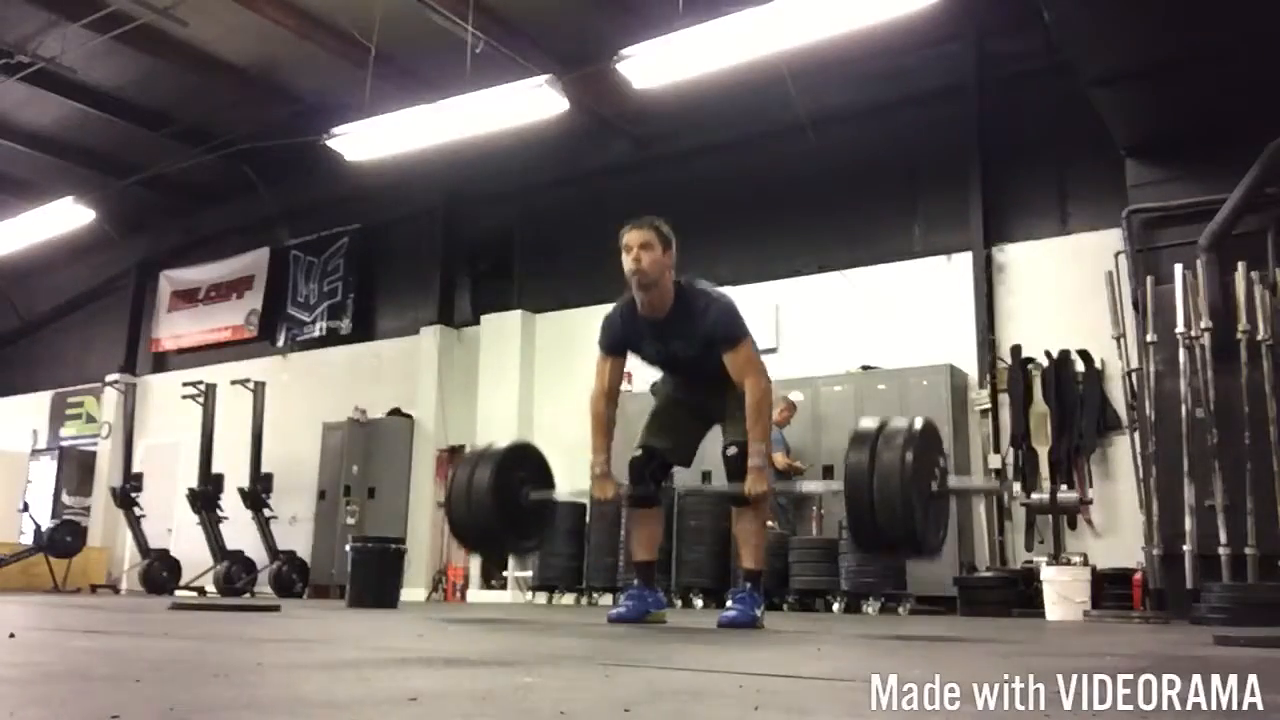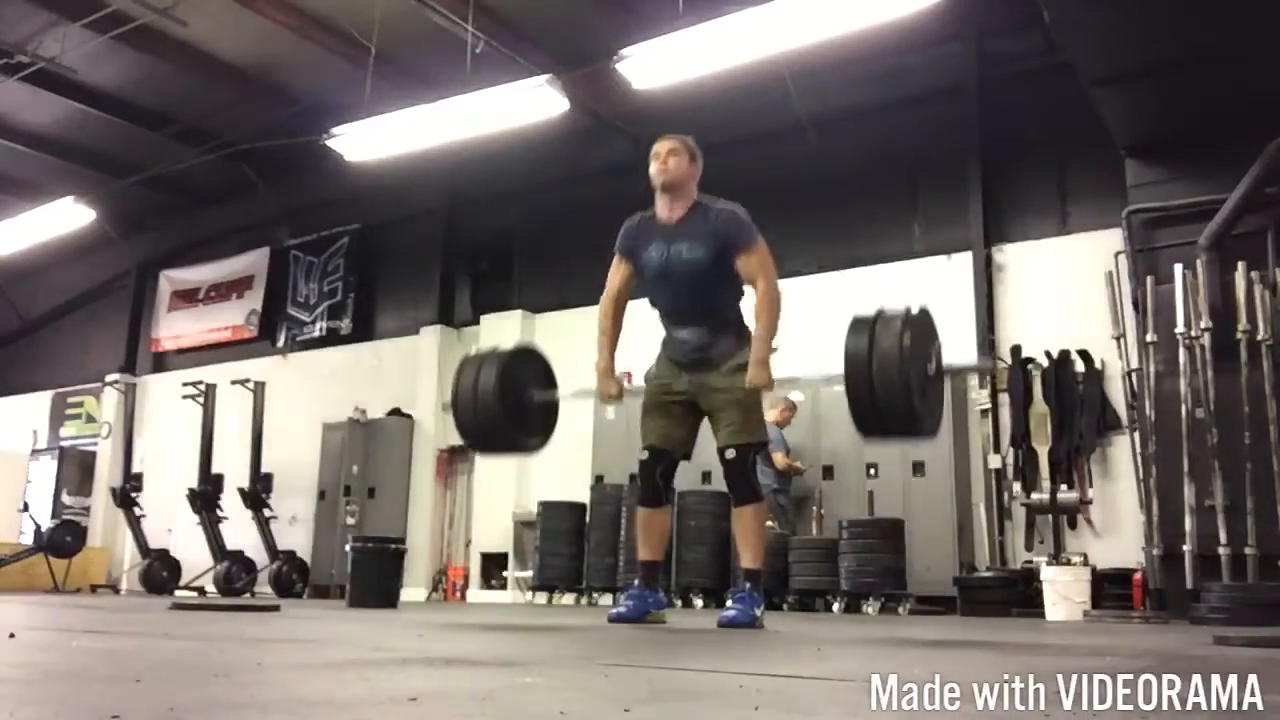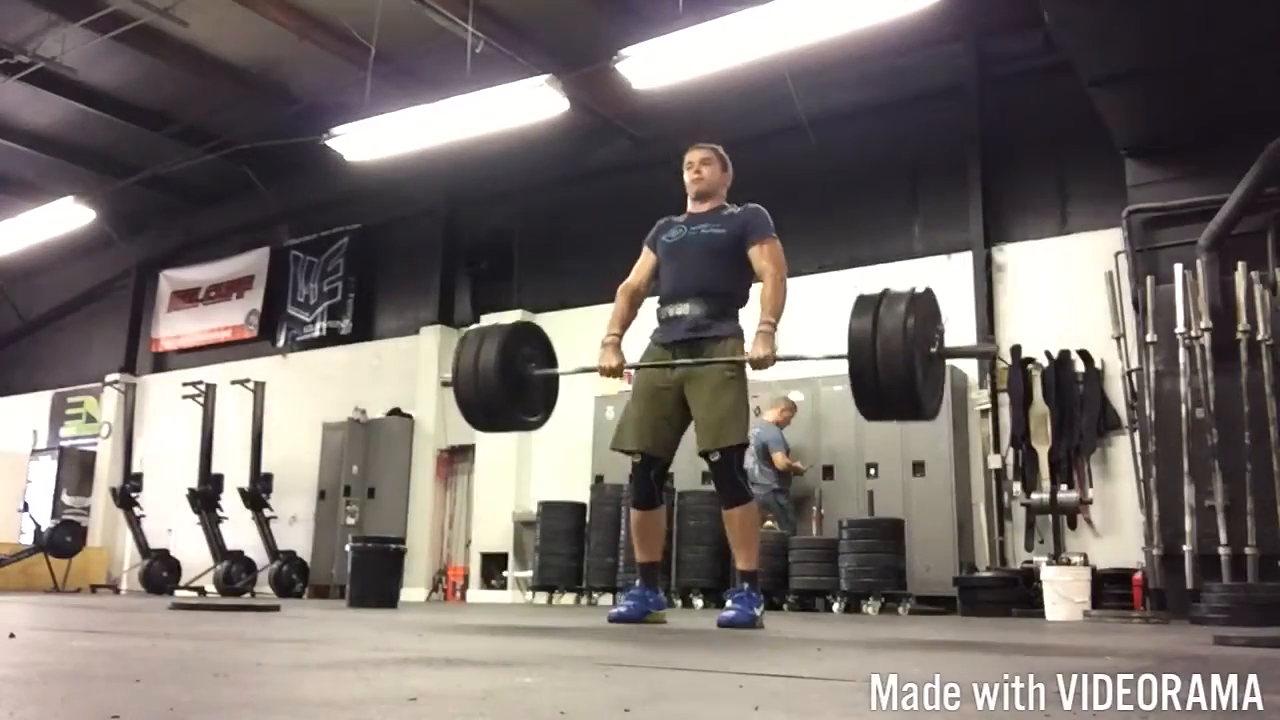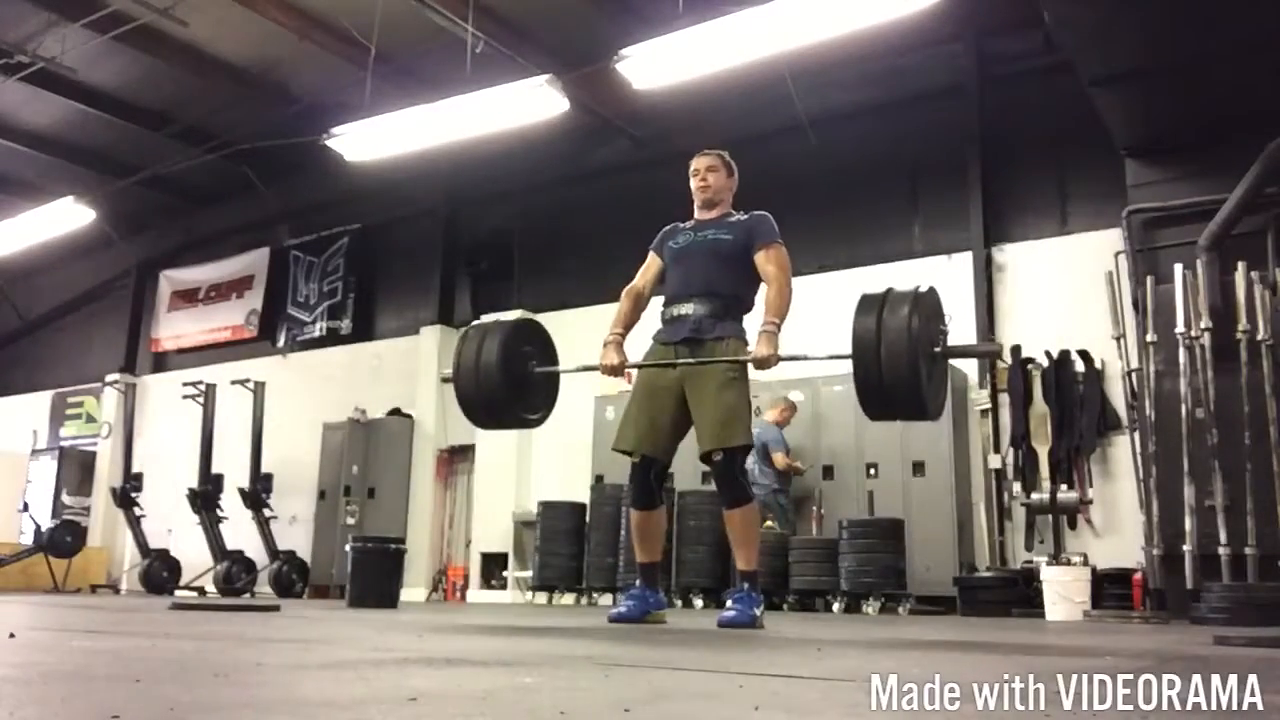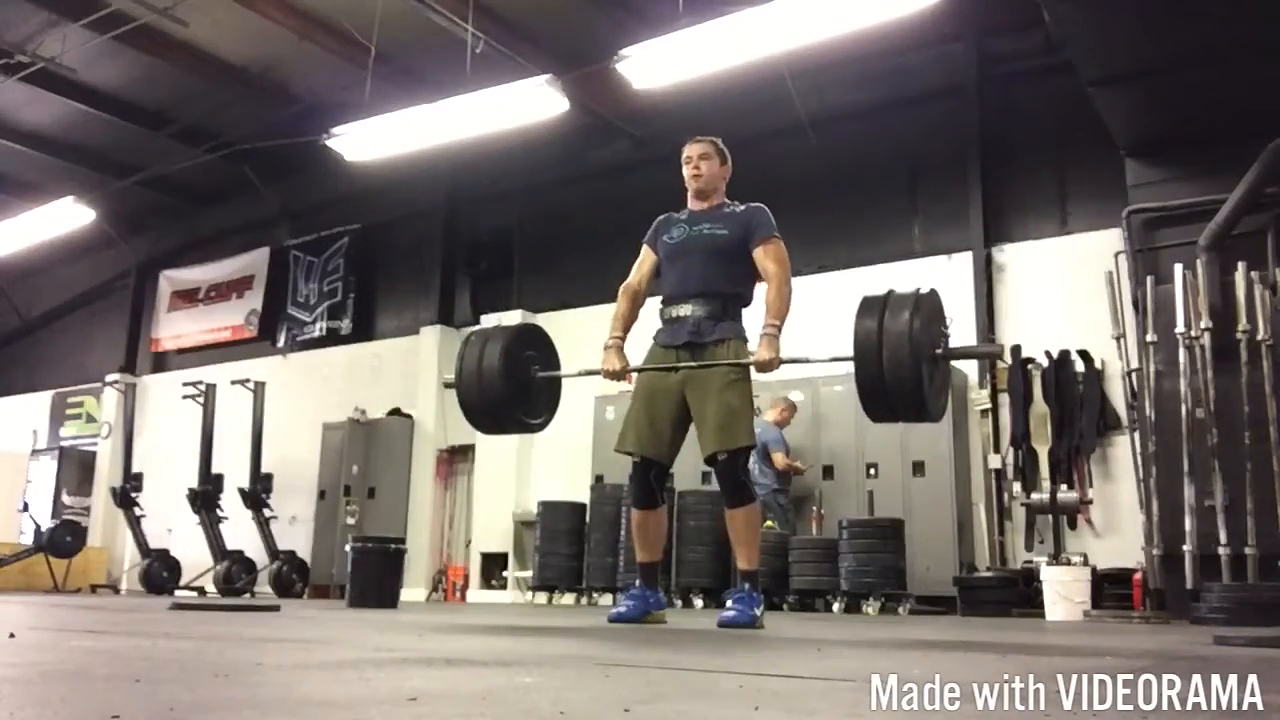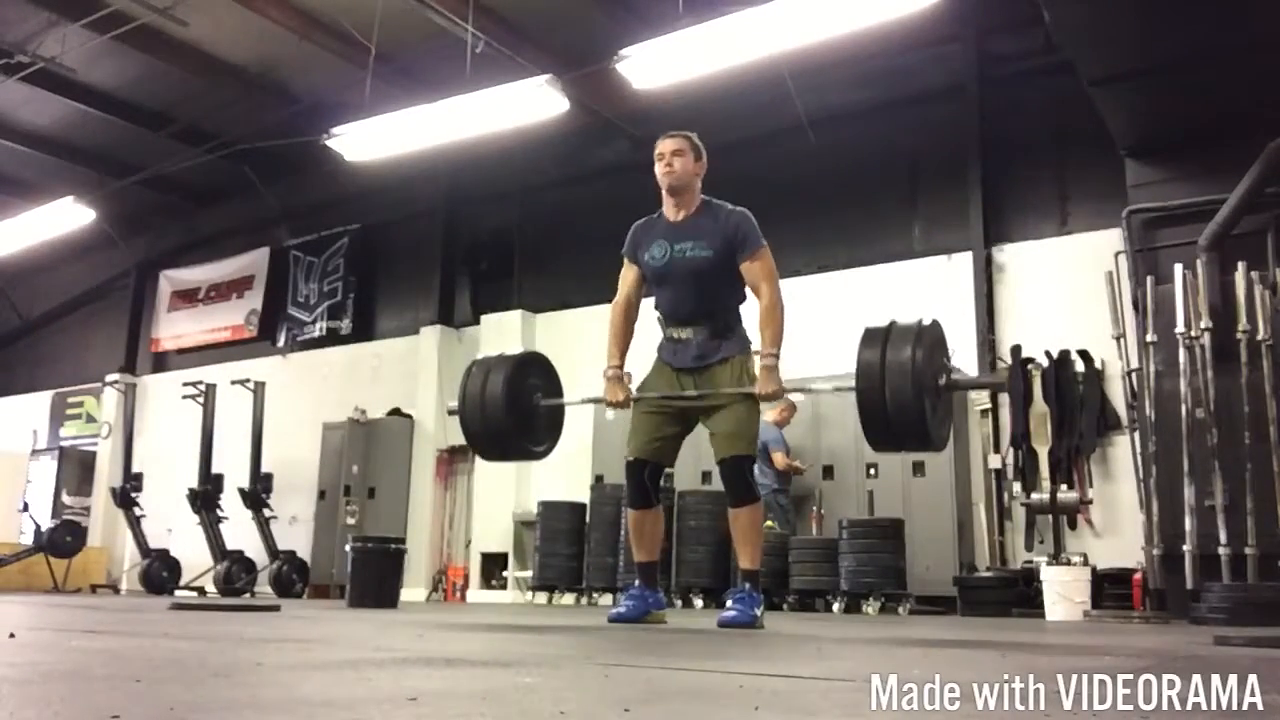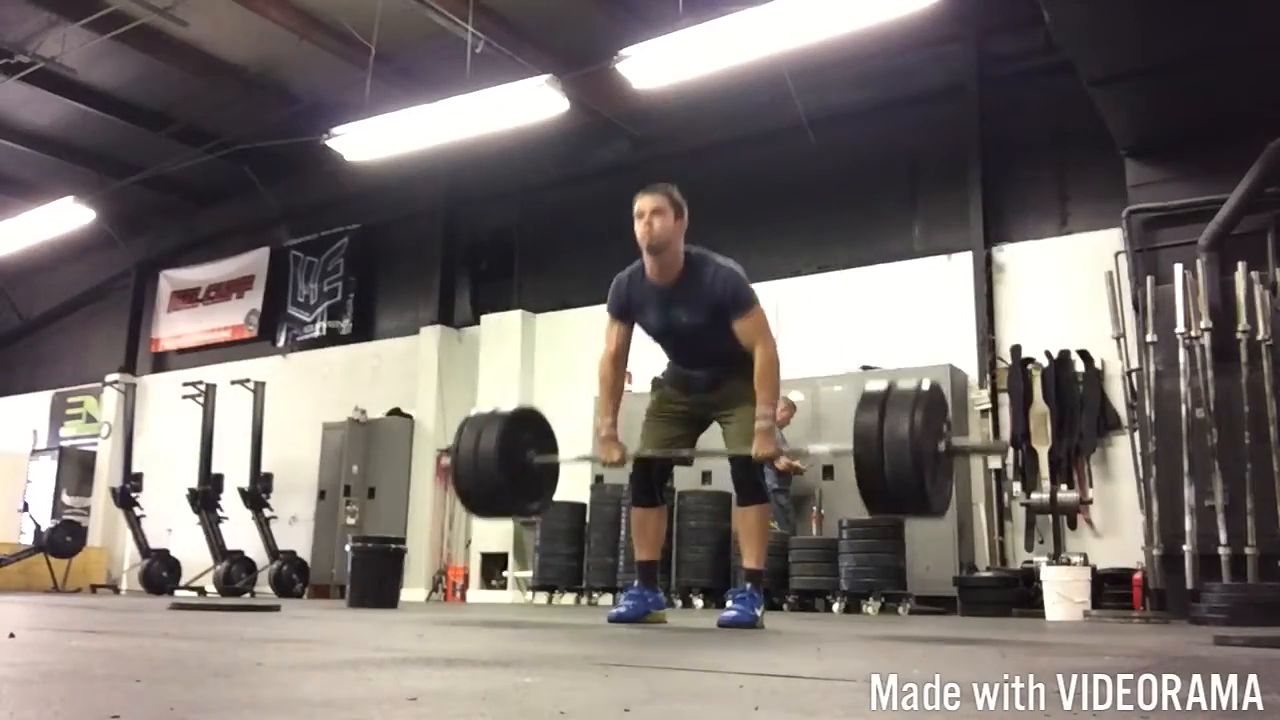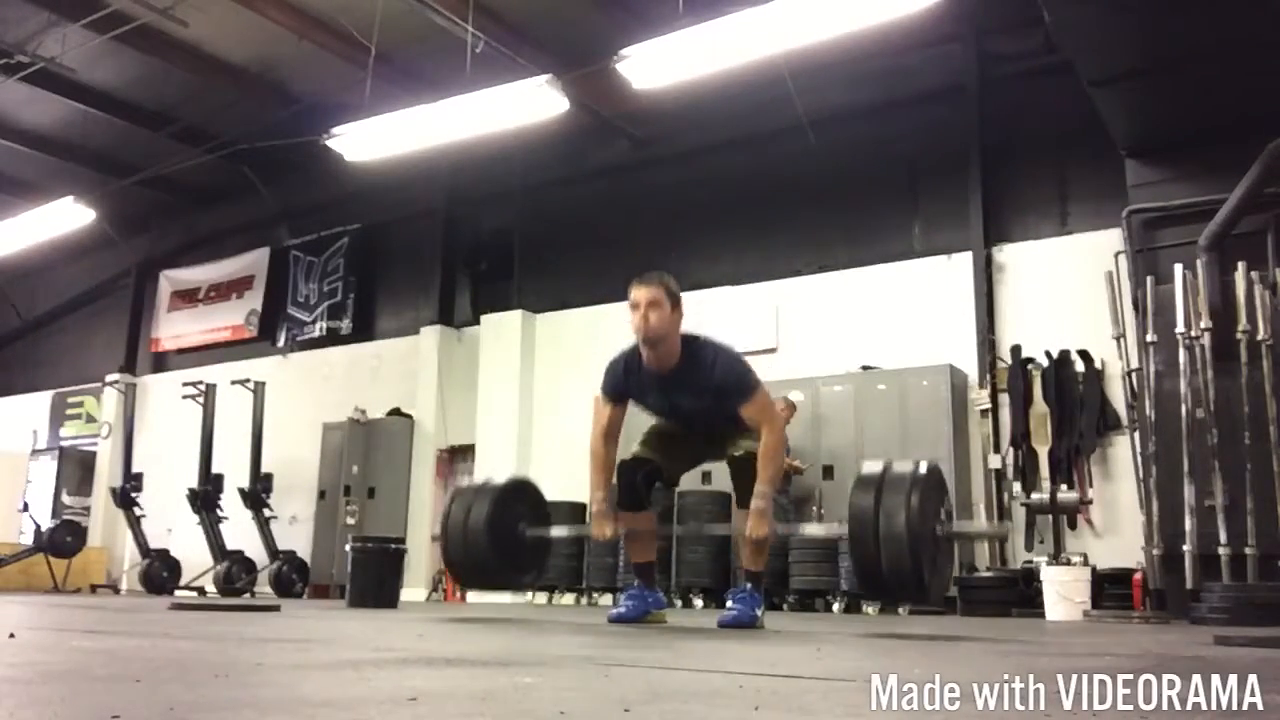
dt=0.3s
person 1, frame 1
left shoulder: (710, 308)
right shoulder: (620, 319)
left elbow: (756, 383)
right elbow: (603, 394)
left wrist: (759, 464)
right wrist: (601, 467)
left hip: (733, 389)
right hip: (683, 390)
left knee: (738, 465)
right knee: (643, 470)
left ankle: (750, 595)
right ankle: (645, 591)
person 1, frame 2
left shoulder: (725, 219)
right shoulder: (636, 231)
left elbow: (765, 284)
right elbow: (612, 300)
left wrist: (760, 358)
right wrist: (605, 366)
left hip: (727, 358)
right hip: (673, 362)
left knee: (738, 465)
right knee: (652, 470)
left ankle: (749, 593)
right ankle: (648, 590)
person 1, frame 3
left shoulder: (747, 218)
right shoulder: (664, 229)
left elbow: (772, 274)
right elbow: (632, 286)
left wrist: (765, 333)
right wrist: (612, 340)
left hip: (717, 347)
right hip: (661, 350)
left knee: (725, 465)
right knee: (645, 470)
left ankle: (747, 594)
right ankle: (648, 590)
person 1, frame 4
left shoulder: (754, 225)
right shoulder: (670, 235)
left elbow: (778, 279)
right elbow: (638, 289)
left wrist: (768, 333)
right wrist: (614, 339)
left hip: (719, 347)
right hip: (663, 350)
left knee: (726, 466)
right knee: (643, 471)
left ankle: (747, 593)
right ankle: (648, 589)
person 1, frame 5
left shoulder: (748, 218)
right shoulder: (663, 226)
left elbow: (777, 277)
right elbow: (633, 286)
left wrist: (769, 336)
right wrist: (614, 343)
left hip: (719, 346)
right hip: (663, 350)
left knee: (730, 467)
right knee: (645, 471)
left ankle: (748, 593)
right ankle: (647, 590)
person 1, frame 6
left shoulder: (732, 223)
right shoulder: (643, 233)
left elbow: (768, 293)
right elbow: (624, 303)
left wrist: (769, 364)
right wrist: (614, 371)
left hip: (725, 361)
right hip: (669, 364)
left knee: (736, 469)
right knee: (639, 470)
left ankle: (749, 593)
right ankle: (646, 590)
person 1, frame 7
left shoulder: (719, 278)
right shoulder: (627, 288)
left elbow: (763, 349)
right elbow: (612, 358)
left wrist: (765, 426)
right wrist: (607, 430)
left hip: (735, 380)
right hip: (680, 384)
left knee: (747, 466)
right knee: (646, 469)
left ankle: (749, 593)
right ankle: (647, 590)
person 1, frame 8
left shoulder: (717, 363)
right shoulder: (623, 369)
left elbow: (772, 427)
right elbow: (603, 436)
left wrist: (763, 505)
right wrist: (599, 505)
left hip: (736, 426)
right hip: (680, 428)
left knee: (746, 467)
right knee: (632, 472)
left ankle: (749, 593)
right ankle: (645, 591)
